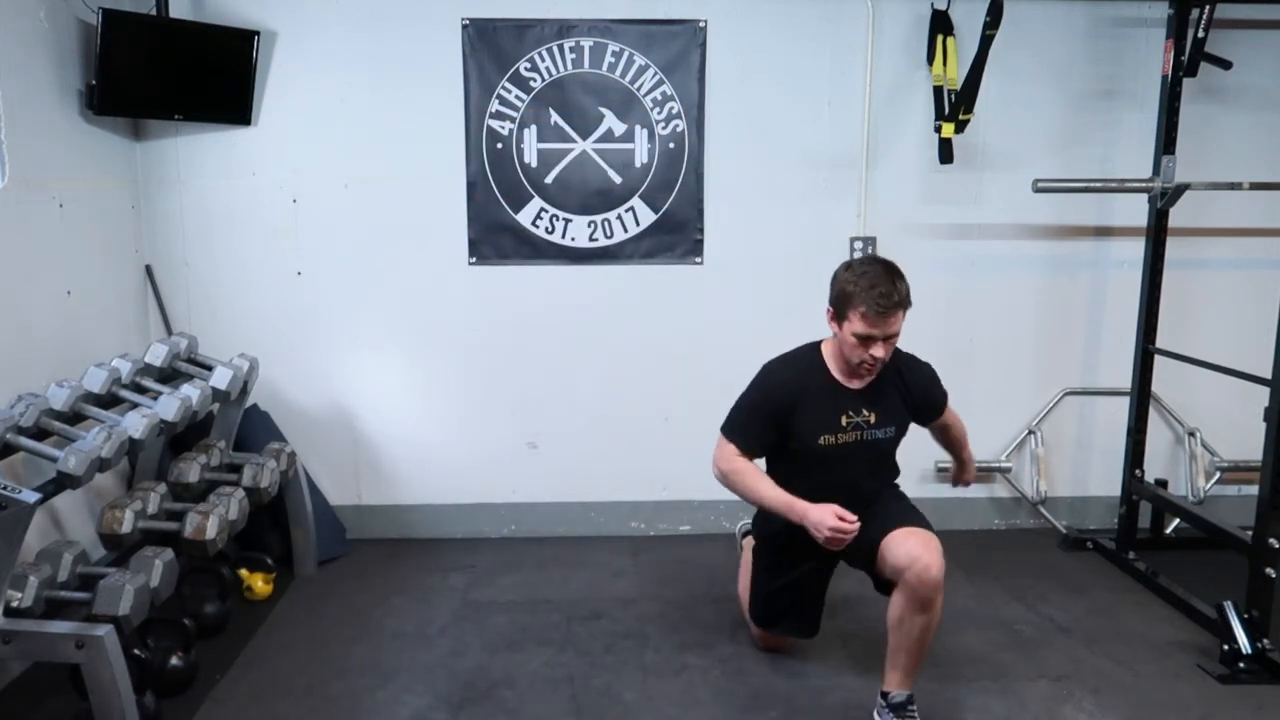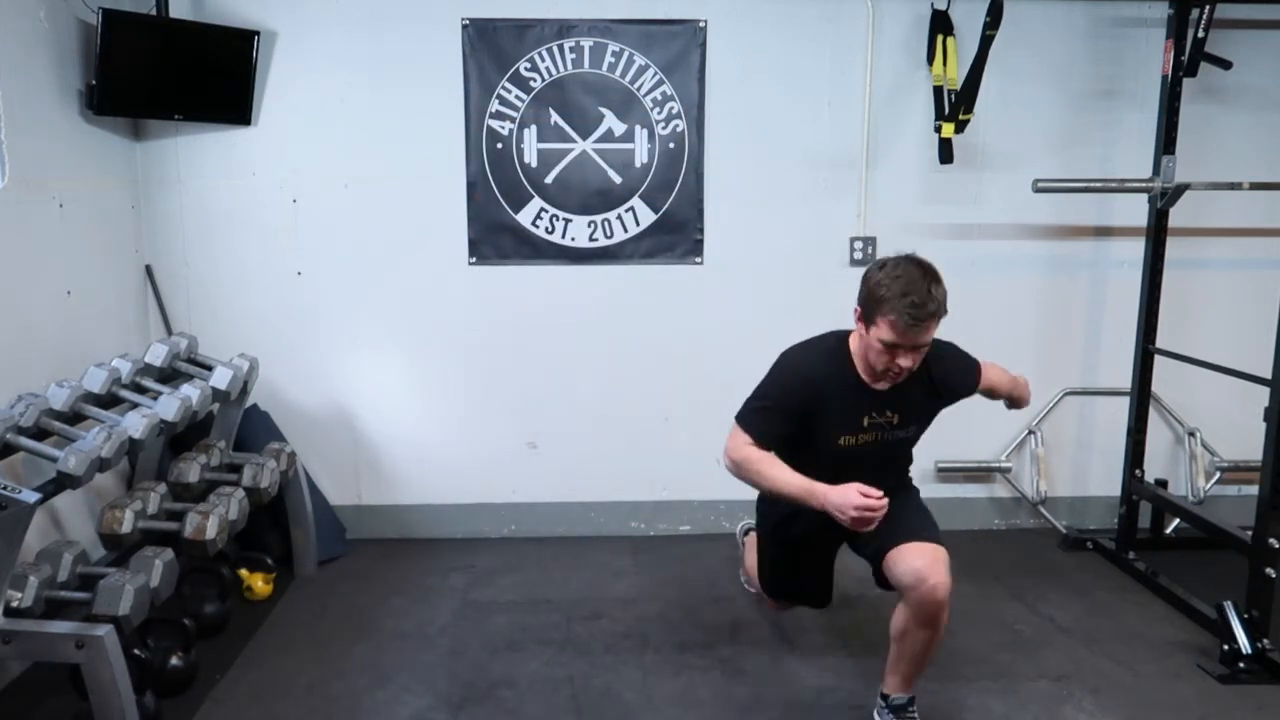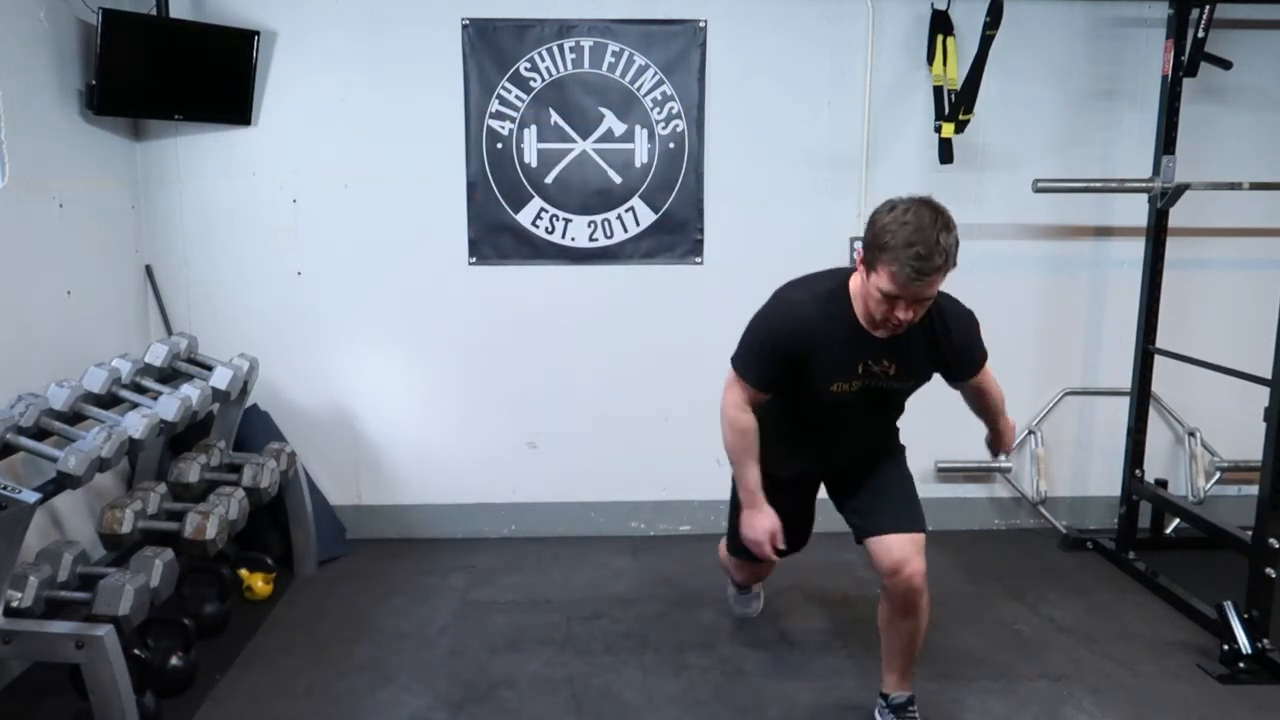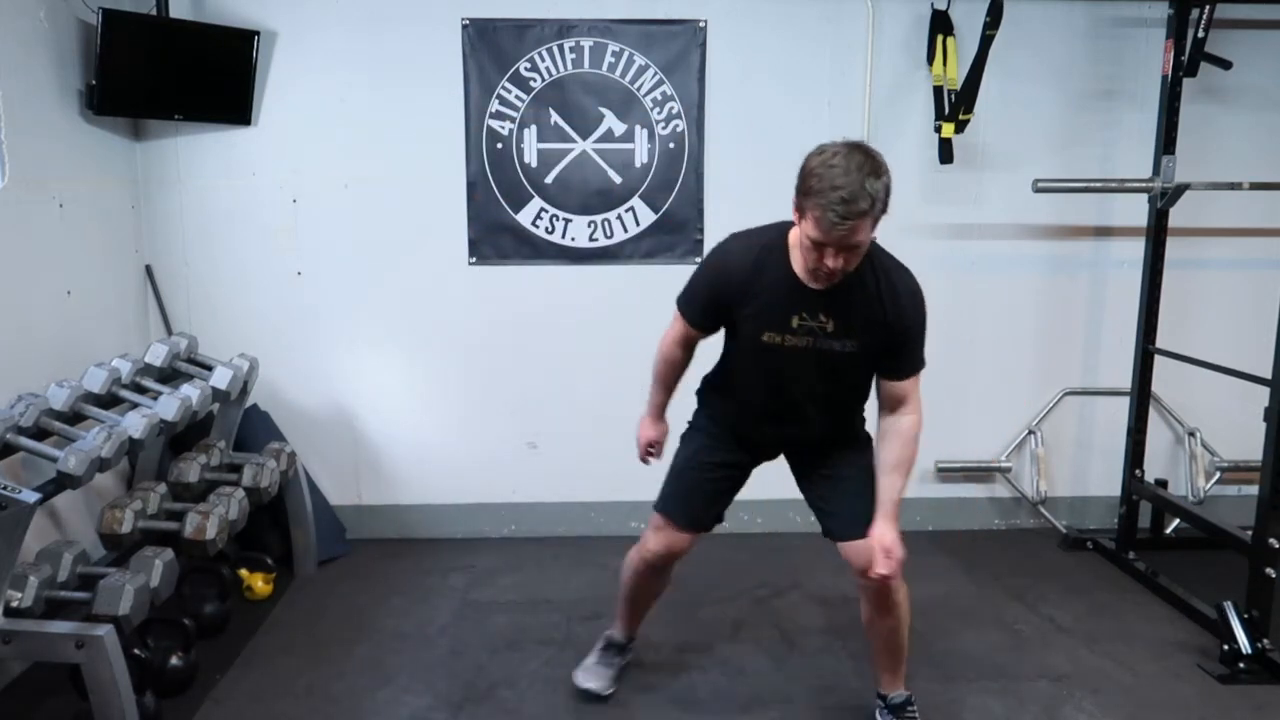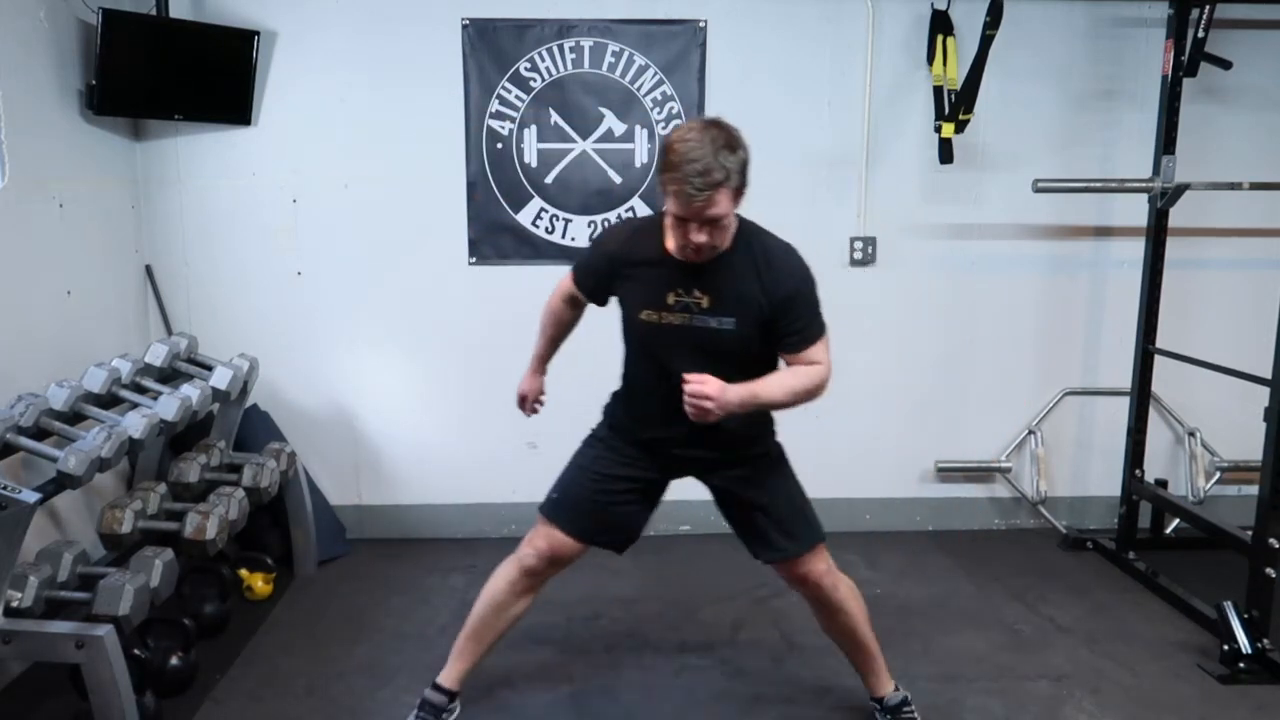
dt=0.2s
person 1, frame 1
left shoulder: (913, 379)
right shoulder: (784, 381)
left elbow: (943, 422)
right elbow: (727, 462)
left wrist: (964, 462)
right wrist: (804, 513)
left hip: (873, 507)
right hip: (796, 517)
left knee: (925, 566)
right knee: (771, 638)
right ankle: (753, 544)
person 1, frame 2
left shoulder: (942, 368)
right shoulder: (805, 370)
left elbow: (995, 380)
right elbow: (739, 452)
left wrist: (1018, 390)
right wrist: (826, 496)
left hip: (885, 494)
right hip: (803, 500)
left knee: (931, 585)
right knee: (781, 596)
right ankle: (755, 540)
person 1, frame 3
left shoulder: (949, 325)
right shoulder: (798, 311)
left elbow: (976, 383)
right elbow: (738, 402)
left wrist: (999, 429)
right wrist: (754, 503)
left hip: (870, 455)
right hip: (784, 449)
left knee: (906, 572)
right knee: (749, 564)
right ankle: (742, 562)
person 1, frame 4
left shoulder: (895, 293)
right shoulder: (738, 263)
left elbow: (901, 407)
right elbow: (681, 338)
left wrist: (888, 517)
right wrist: (654, 413)
left hip: (830, 435)
right hip: (730, 419)
left knee: (879, 567)
right knee: (662, 546)
right ankle: (618, 638)
person 1, frame 5
left shoulder: (778, 269)
right shoulder: (625, 247)
left elbow: (814, 372)
right elbow: (568, 298)
left wrist: (736, 397)
right wrist: (537, 368)
left hip: (736, 440)
right hip: (635, 433)
left knee: (812, 573)
right knee: (538, 554)
